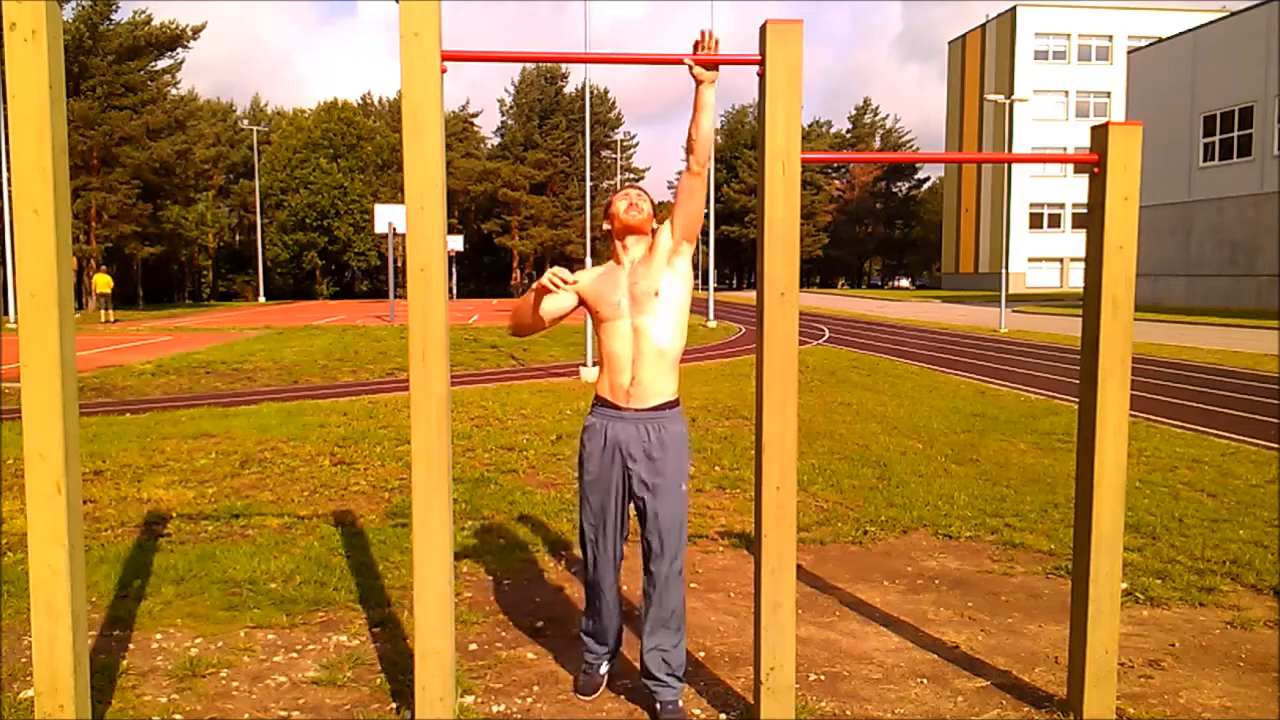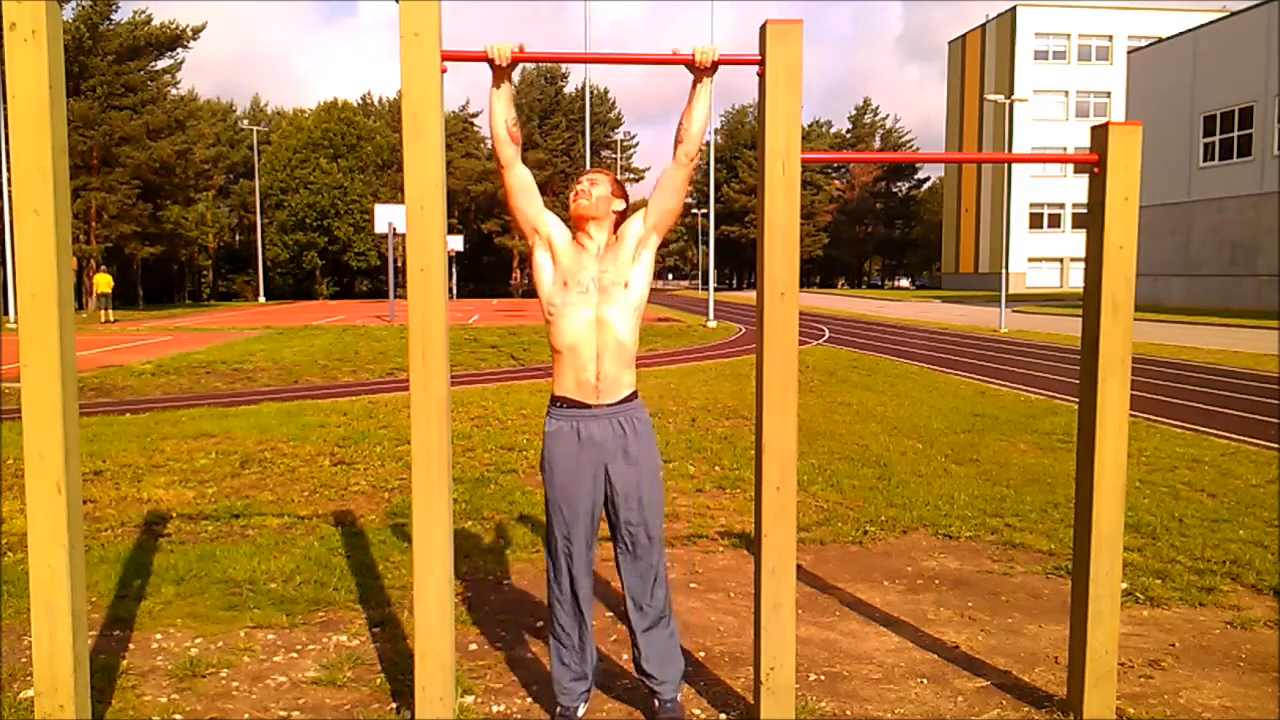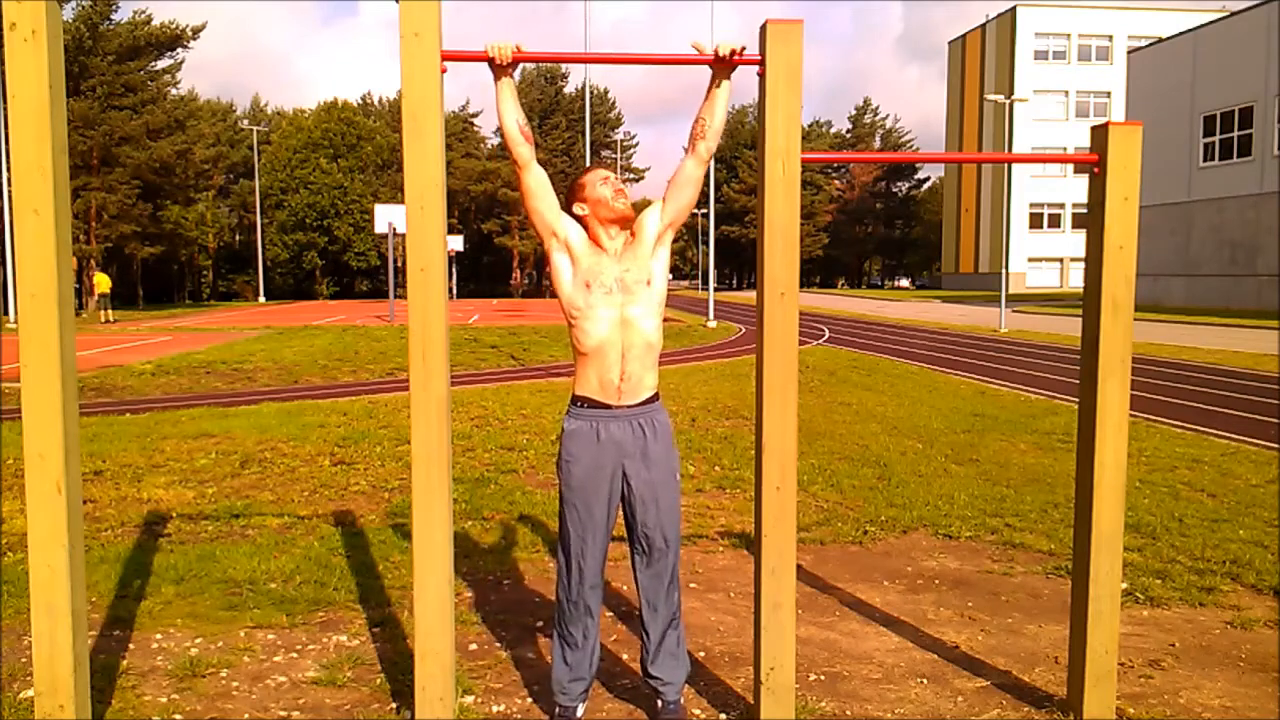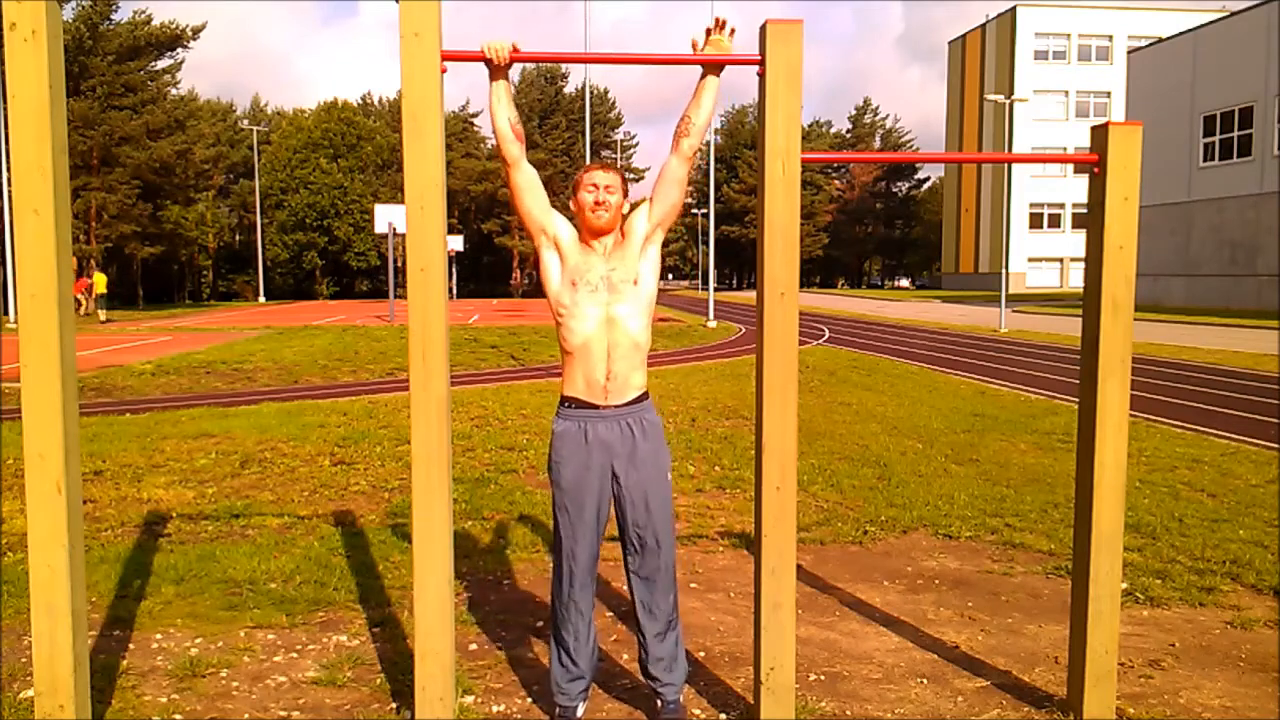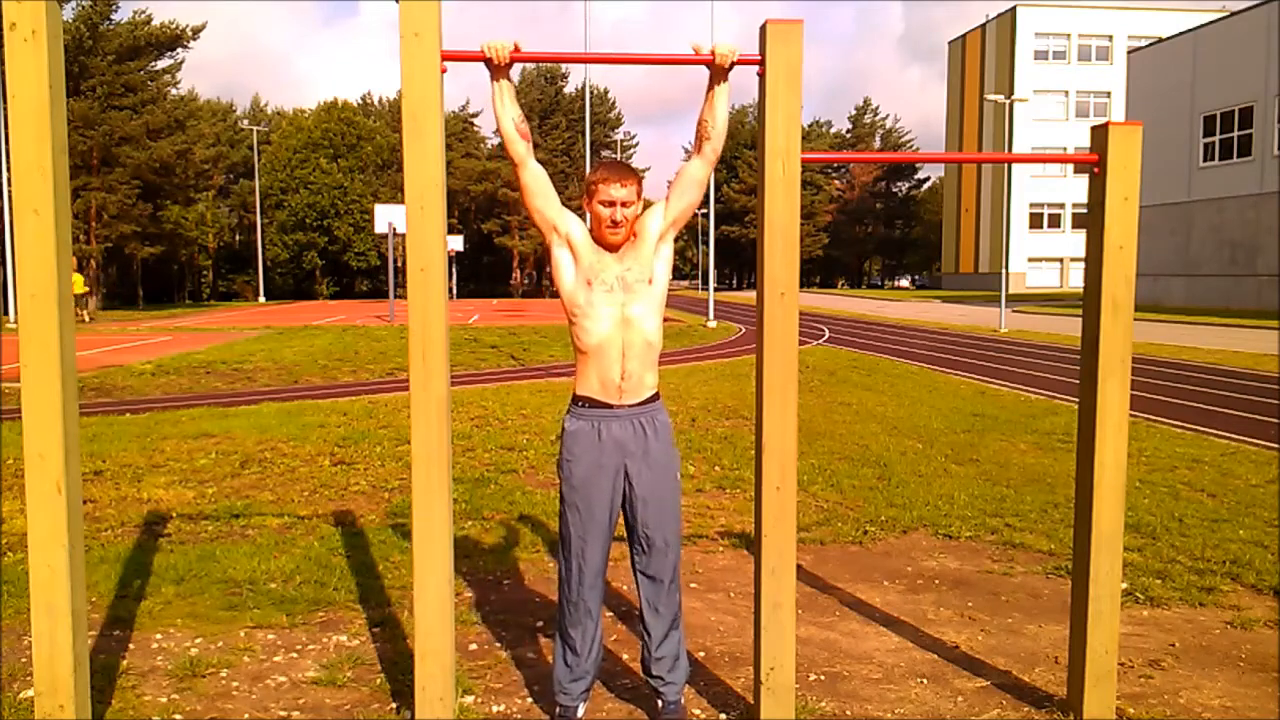
dt=1s
person 1, frame 1
left shoulder: (675, 251)
right shoulder: (588, 280)
left elbow: (697, 165)
right elbow: (520, 327)
left wrist: (704, 88)
right wrist: (540, 289)
left hip: (663, 430)
right hip: (603, 427)
left knee: (663, 560)
right knee: (600, 554)
right ankle: (598, 652)
person 1, frame 2
left shoulder: (639, 241)
right shoulder: (549, 242)
left elbow: (685, 157)
right elbow: (509, 156)
left wrist: (702, 80)
right wrist: (501, 79)
left hip: (628, 423)
right hip: (567, 426)
left knee: (645, 558)
right knee: (570, 563)
person 1, frame 3
left shoulder: (655, 235)
right shoulder: (566, 244)
left elbow: (699, 150)
right elbow: (524, 156)
left wrist: (720, 76)
right wrist: (503, 79)
left hip: (649, 423)
right hip: (587, 427)
left knee: (659, 558)
right knee: (580, 564)
person 1, frame 4
left shoulder: (645, 236)
right shoulder: (555, 241)
left elbow: (684, 149)
right elbow: (514, 155)
left wrist: (711, 71)
right wrist: (499, 78)
left hip: (639, 423)
right hip: (577, 426)
left knee: (653, 559)
right knee: (575, 563)
person 1, frame 5
left shoulder: (658, 234)
right shoulder: (567, 240)
left elbow: (704, 154)
right elbow: (522, 156)
left wrist: (719, 79)
right wrist: (501, 78)
left hip: (649, 423)
right hip: (587, 426)
left knee: (659, 559)
right knee: (582, 563)
